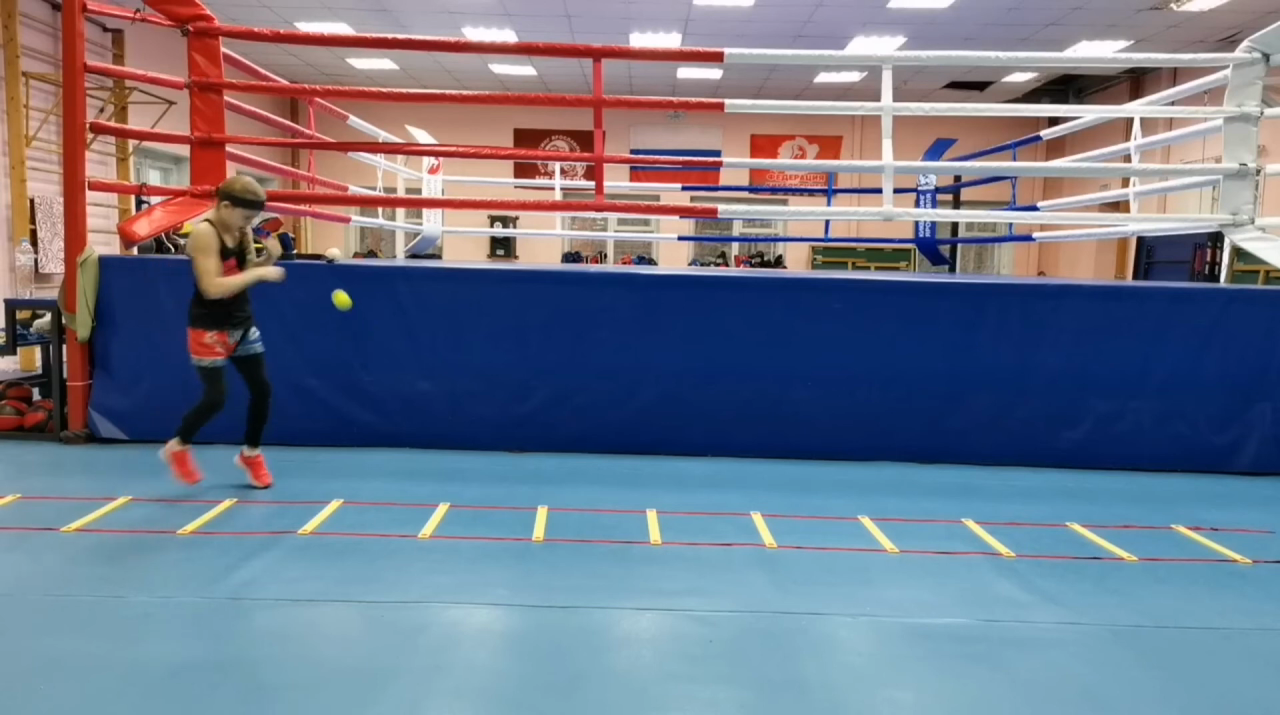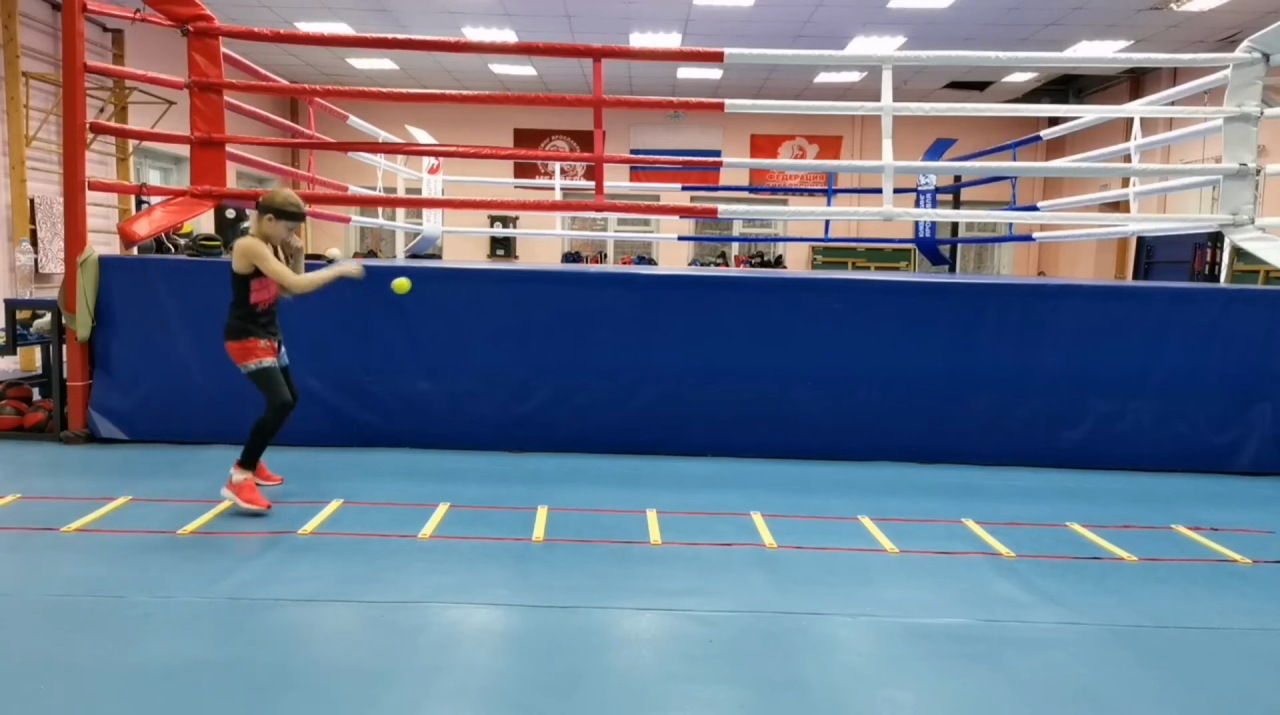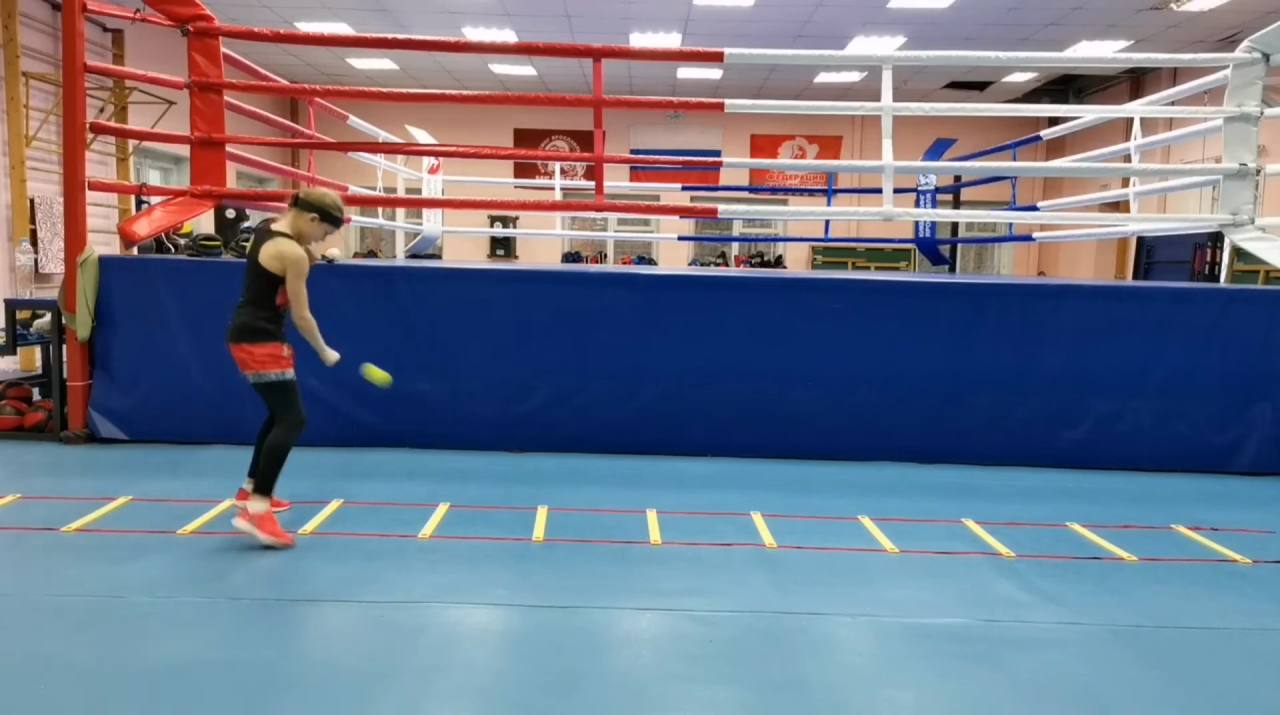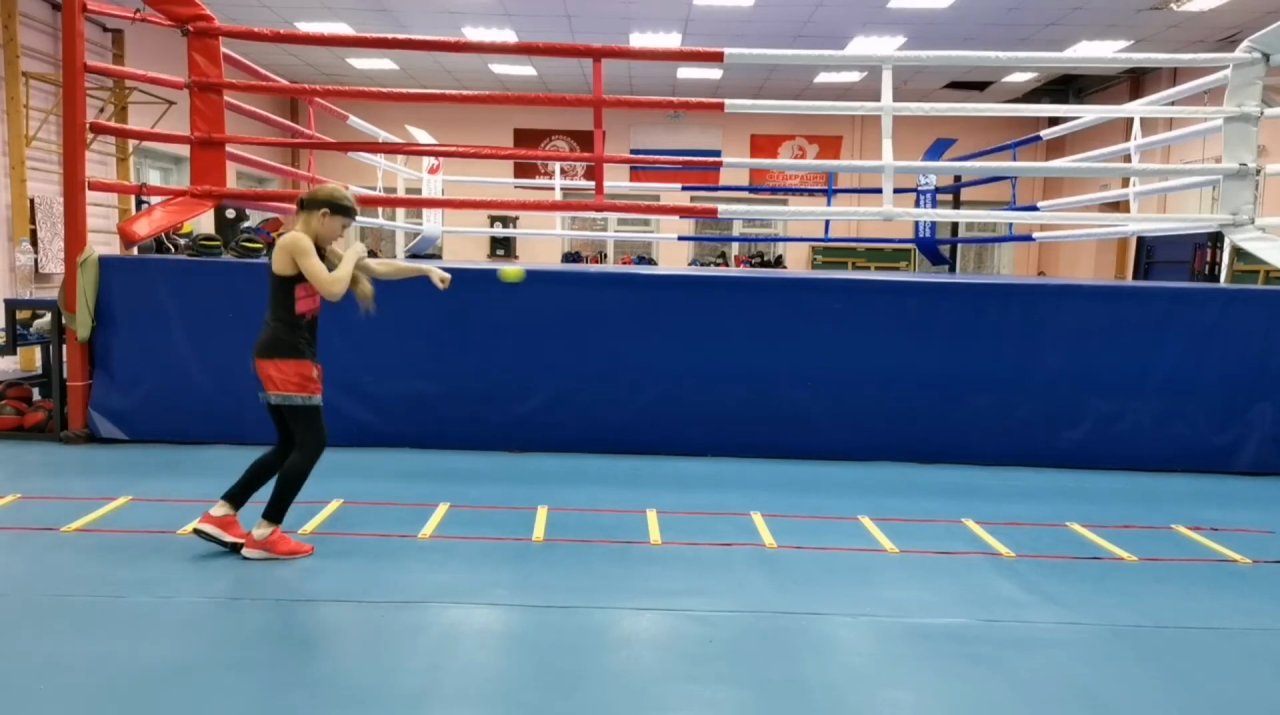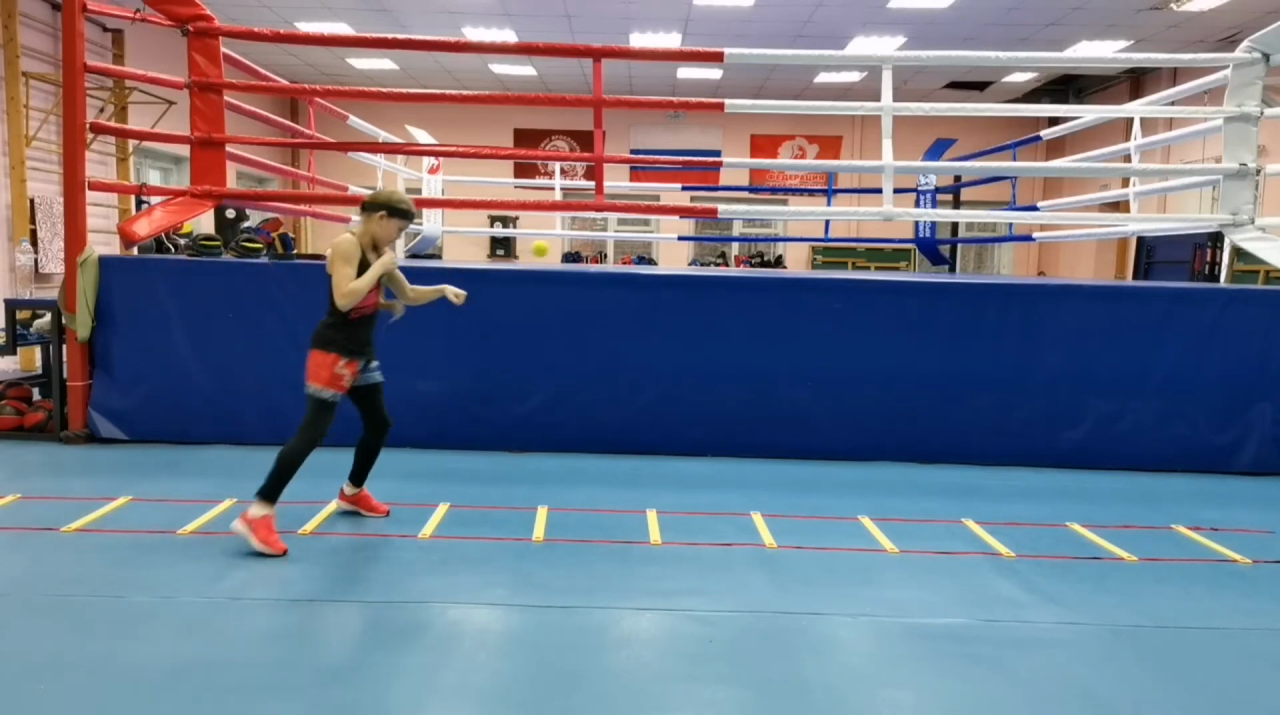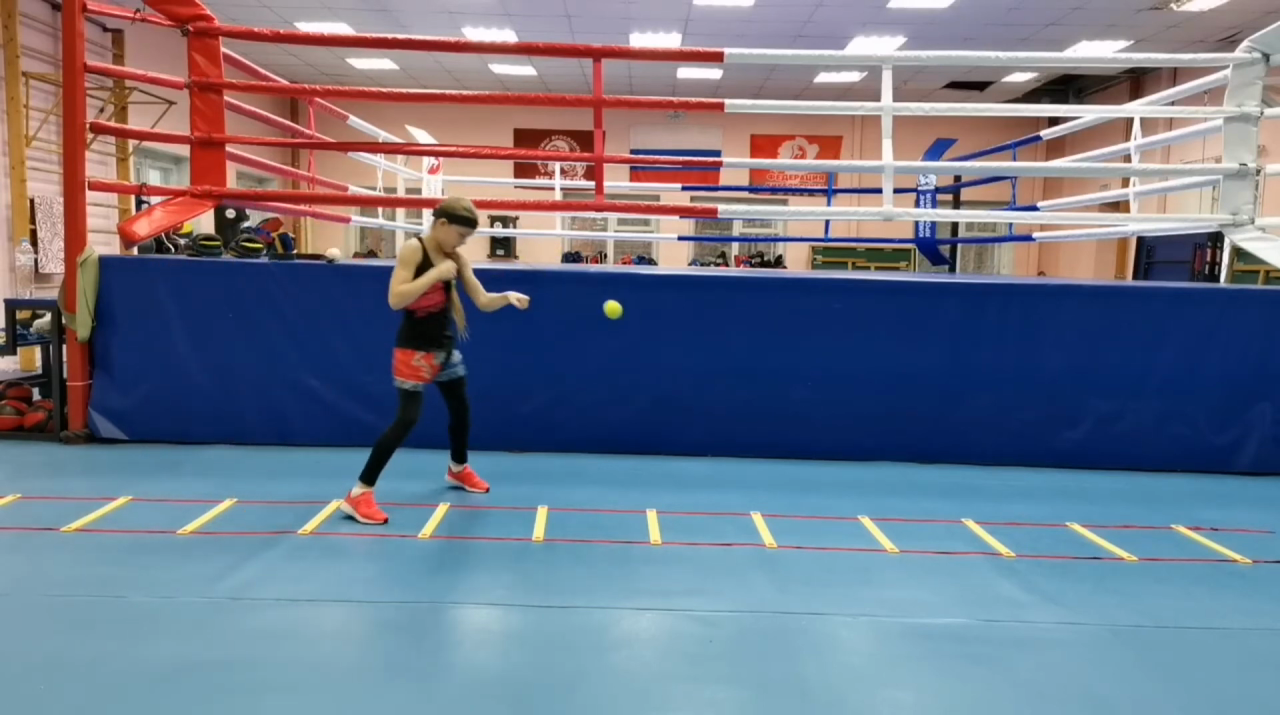
dt=0.4s
person 1, frame 1
left shoulder: (242, 232)
right shoulder: (202, 234)
left elbow: (246, 275)
right elbow: (213, 288)
left wrist: (268, 260)
right wrist: (258, 274)
left hip: (242, 323)
right hip: (209, 327)
left knee: (262, 389)
right knee: (215, 397)
left ankle: (251, 453)
right ankle: (177, 446)
person 1, frame 2
left shoulder: (272, 245)
right shoulder: (249, 246)
left elbow: (286, 290)
right elbow: (295, 285)
left wrist: (296, 256)
right wrist: (339, 269)
left hip: (267, 335)
right hip: (246, 338)
left knee: (288, 398)
right knee: (280, 402)
left ankle: (249, 463)
right ankle: (240, 479)
person 1, frame 3
left shoulder: (266, 232)
right shoulder: (293, 252)
right elbow: (300, 314)
right wrist: (323, 350)
left hip: (246, 334)
right hip: (260, 339)
left knee: (280, 413)
right knee: (292, 420)
left ankle: (255, 490)
right ankle: (254, 509)
person 1, frame 4
left shoulder: (318, 249)
right shoulder: (294, 242)
left elbow: (370, 268)
right elbow: (332, 289)
left wrist: (423, 268)
right wrist: (350, 258)
left hip: (297, 357)
right hip: (285, 358)
left knee: (291, 445)
right knee: (309, 447)
left ankle: (220, 514)
right ankle: (262, 533)
person 1, frame 5
left shoulder: (379, 252)
right shoulder: (347, 244)
left elbow: (407, 294)
right elbow: (344, 299)
left wrist: (441, 290)
right wrist: (380, 267)
left hip: (363, 353)
right hip: (333, 352)
left knee: (380, 424)
right knee: (312, 433)
left ankle: (353, 490)
right ankle: (258, 513)
person 1, frame 6
left shoulder: (457, 260)
right shoulder: (412, 249)
left elbow: (483, 302)
right elbow: (395, 300)
left wrist: (507, 298)
right wrist: (435, 274)
left hip: (445, 348)
right hip: (415, 349)
left knee: (461, 410)
right knee: (406, 420)
left ankle: (459, 467)
right ankle: (360, 492)
